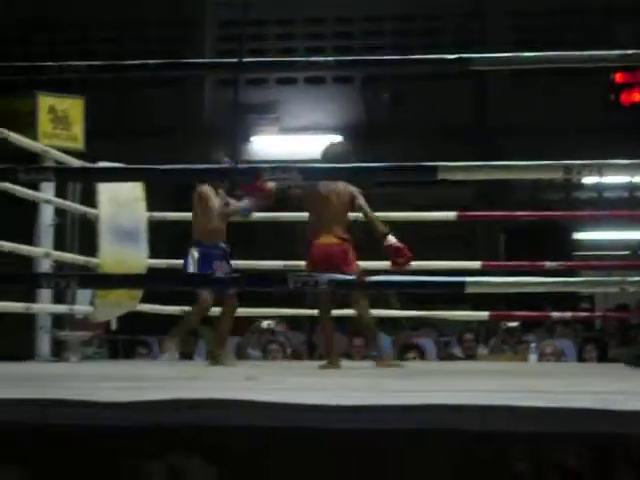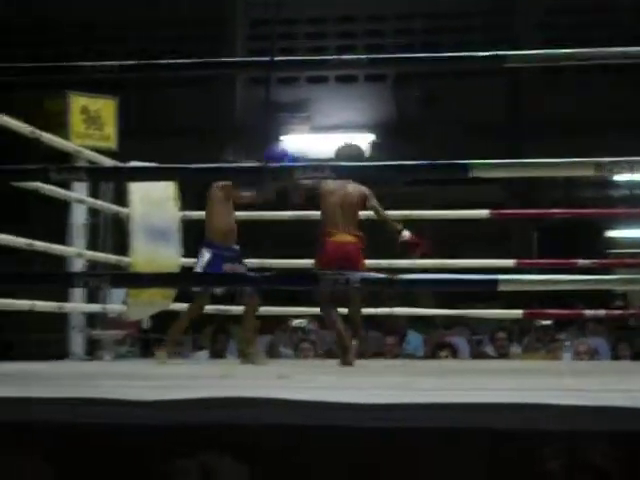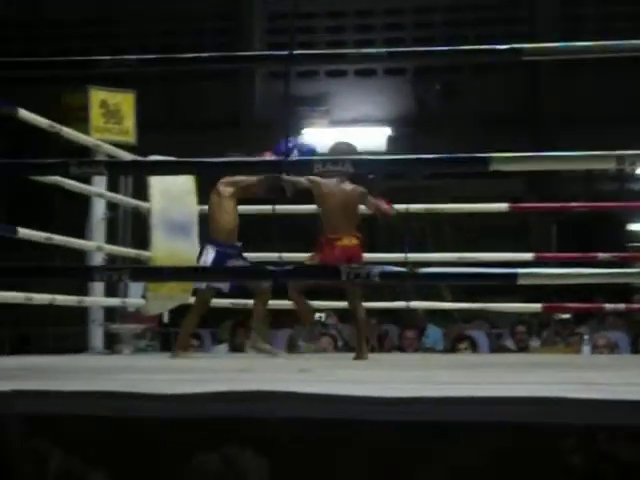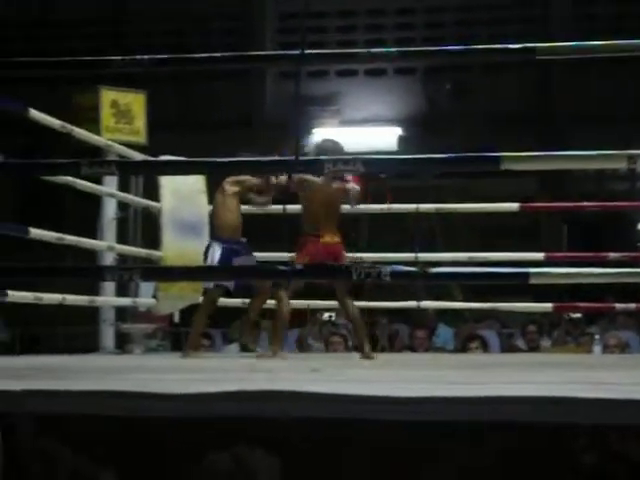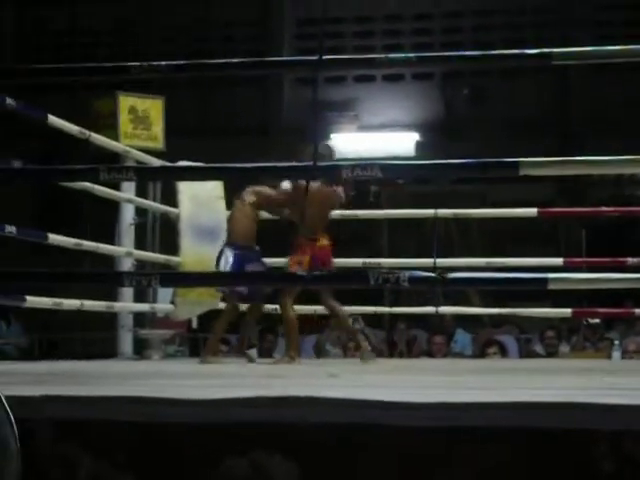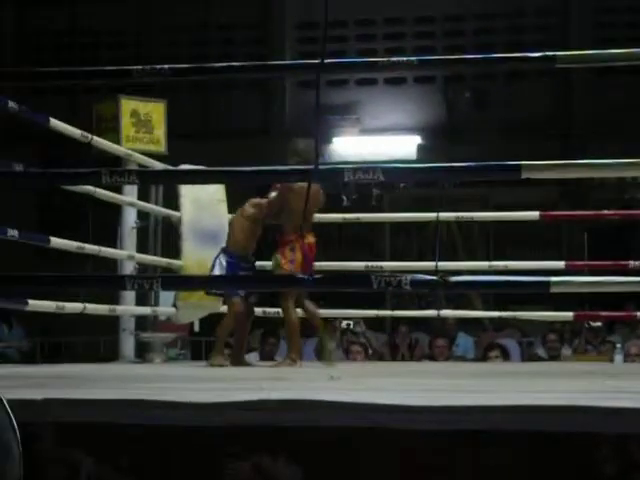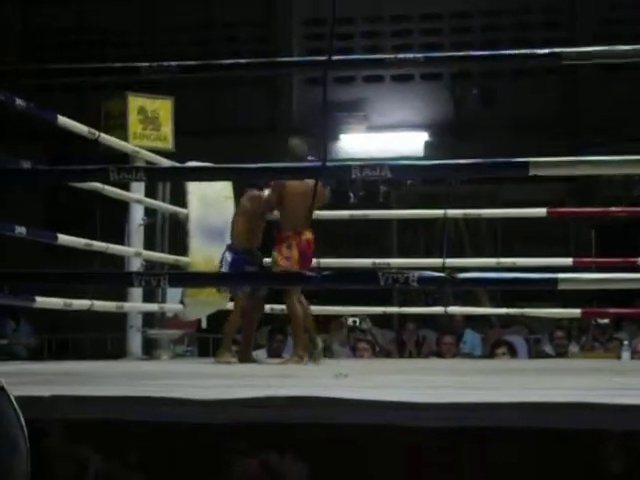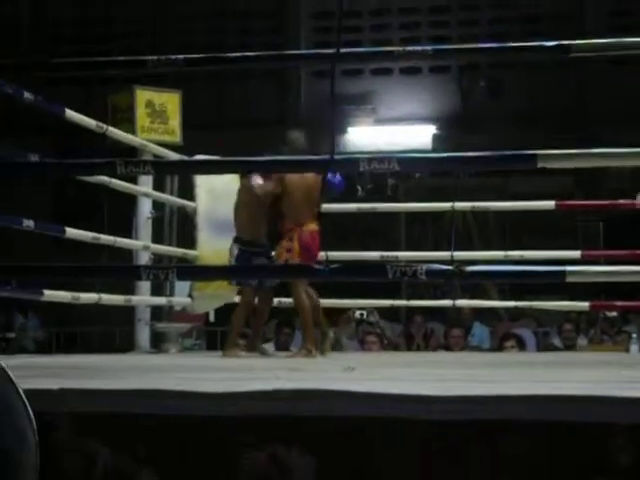
dt=0.1s
person 1, frame 1
left shoulder: (315, 186)
right shoulder: (351, 191)
left elbow: (293, 194)
right elbow: (370, 216)
right wrist: (390, 240)
left hip: (318, 249)
right hip: (342, 248)
left knee: (324, 308)
right knee: (360, 304)
left ankle: (332, 358)
right ankle: (377, 354)
person 1, frame 2
left shoulder: (323, 185)
right shoulder: (362, 191)
left elbow: (300, 186)
right elbow: (383, 216)
right wrist: (405, 234)
left hip: (330, 245)
right hip: (353, 245)
left knee: (326, 302)
right knee: (354, 301)
left ankle: (347, 345)
right ankle: (352, 348)
person 1, frame 3
left shoulder: (318, 184)
right shoulder: (358, 191)
left elbow: (289, 181)
right elbow: (381, 210)
right wrist: (386, 208)
left hip: (330, 248)
right hip: (353, 247)
left knee: (294, 289)
right knee: (355, 301)
right ankle: (362, 349)
person 1, frame 4
left shoulder: (304, 181)
right shoulder: (343, 187)
right elbow: (354, 197)
right wrist: (352, 184)
left hip: (311, 246)
right hip: (333, 245)
right knee: (345, 299)
right ankle: (365, 346)
person 1, frame 5
left shoulder: (301, 186)
right shoulder: (335, 192)
left hip: (306, 247)
right hip: (323, 247)
left knee: (286, 299)
right knee: (328, 300)
left ankle: (292, 352)
right ankle: (361, 341)
person 1, frame 6
left shoulder: (288, 184)
right shoulder: (317, 187)
left hip: (292, 244)
right hip: (308, 241)
left knee: (288, 300)
right knee: (300, 297)
left ankle: (293, 355)
right ankle: (323, 338)
person 1, frame 7
left shoulder: (282, 181)
right shoulder: (317, 184)
left elbow: (273, 204)
left hip: (290, 240)
right hip: (306, 238)
left knee: (291, 296)
right knee: (296, 293)
left ankle: (299, 351)
right ankle: (314, 342)
person 1, frame 8
left shoulder: (283, 175)
right shoulder: (316, 176)
left elbow: (261, 190)
left wrist: (256, 178)
left hip: (295, 234)
right hip: (311, 232)
left knee: (297, 288)
right knee: (303, 286)
left ankle: (308, 345)
right ankle: (325, 332)
person 2, frame 1
left shoulder: (221, 193)
right shoulder: (203, 190)
left elbow: (238, 208)
right elbow: (217, 213)
left wrist: (252, 202)
right wrist: (246, 203)
left hip: (219, 254)
right hip: (202, 252)
left knee: (231, 304)
right knee: (205, 301)
left ankle: (215, 353)
right ankle: (175, 336)
person 2, frame 2
left shoulder: (228, 192)
right shoulder: (219, 188)
left elbow: (255, 197)
right elbow: (248, 197)
left hip: (232, 254)
right hip: (212, 254)
left knee: (253, 301)
right knee: (198, 304)
left ankle: (247, 350)
right ankle: (167, 348)
person 2, frame 3
left shoulder: (235, 188)
right shoulder: (224, 184)
left elbow: (261, 187)
right elbow: (259, 181)
left hip: (233, 251)
right hip: (215, 251)
left knee: (264, 288)
right knee: (202, 301)
left ankle: (254, 338)
right ankle: (180, 347)
person 2, frame 4
left shoulder: (240, 189)
right shoulder: (230, 183)
left elbow: (263, 201)
right elbow: (264, 184)
left wrist: (272, 185)
left hip: (239, 247)
right hip: (221, 247)
left knee: (265, 287)
right knee: (210, 300)
left ankle: (245, 333)
right ankle: (191, 347)
person 2, frame 5
left shoulder: (259, 199)
right shoulder: (251, 193)
left elbow: (280, 211)
right elbow: (281, 198)
left hip: (251, 256)
right hip: (234, 254)
left knee: (258, 302)
right knee: (232, 307)
left ankle: (241, 346)
right ankle: (209, 352)
person 2, frame 6
left shoulder: (261, 211)
right shoulder: (254, 206)
left hip: (245, 264)
right hip: (229, 261)
left knee: (247, 313)
right knee: (237, 308)
left ankle: (237, 356)
right ankle: (217, 353)
person 2, frame 7
left shoulder: (266, 202)
right shoulder: (251, 196)
left hip: (253, 257)
right hip: (236, 256)
left knee: (257, 306)
right knee: (242, 304)
left ankle: (245, 352)
right ankle: (224, 351)
person 2, frame 8
left shoulder: (270, 192)
right shoulder: (248, 184)
left hip: (262, 249)
right hip: (244, 248)
left knee: (267, 297)
right knee: (248, 298)
left ankle: (254, 342)
right ankle: (231, 345)
